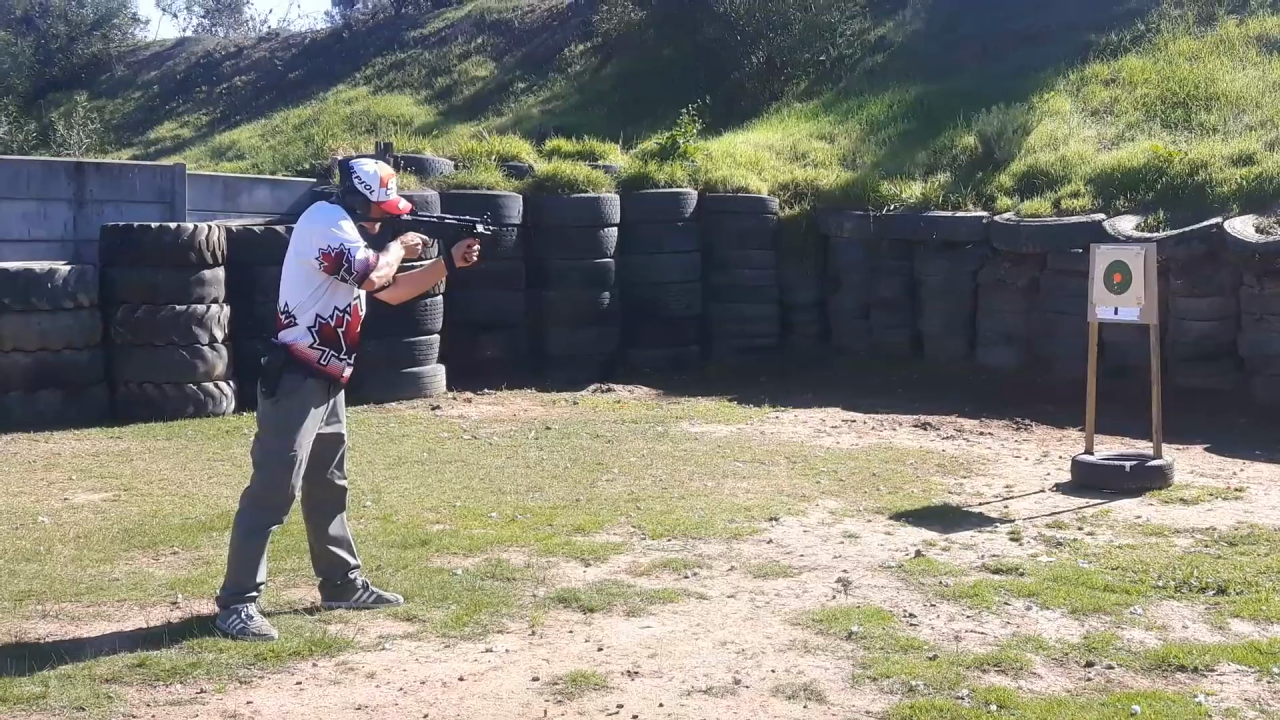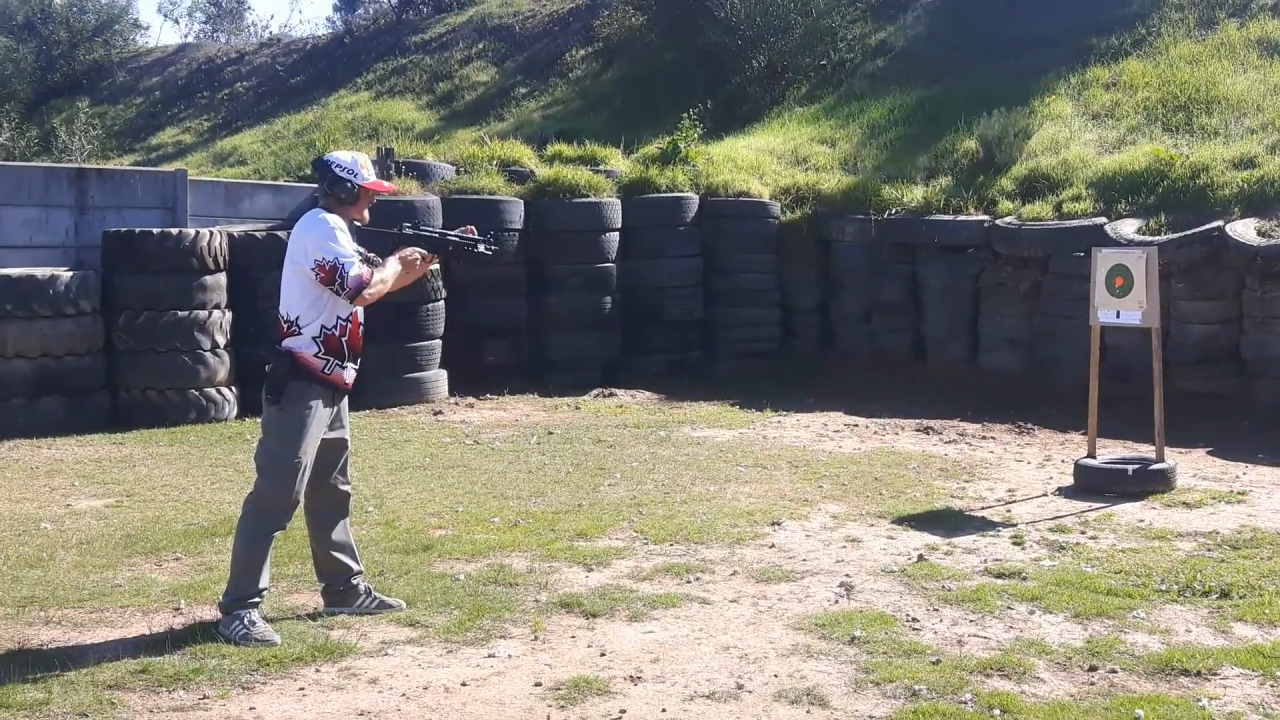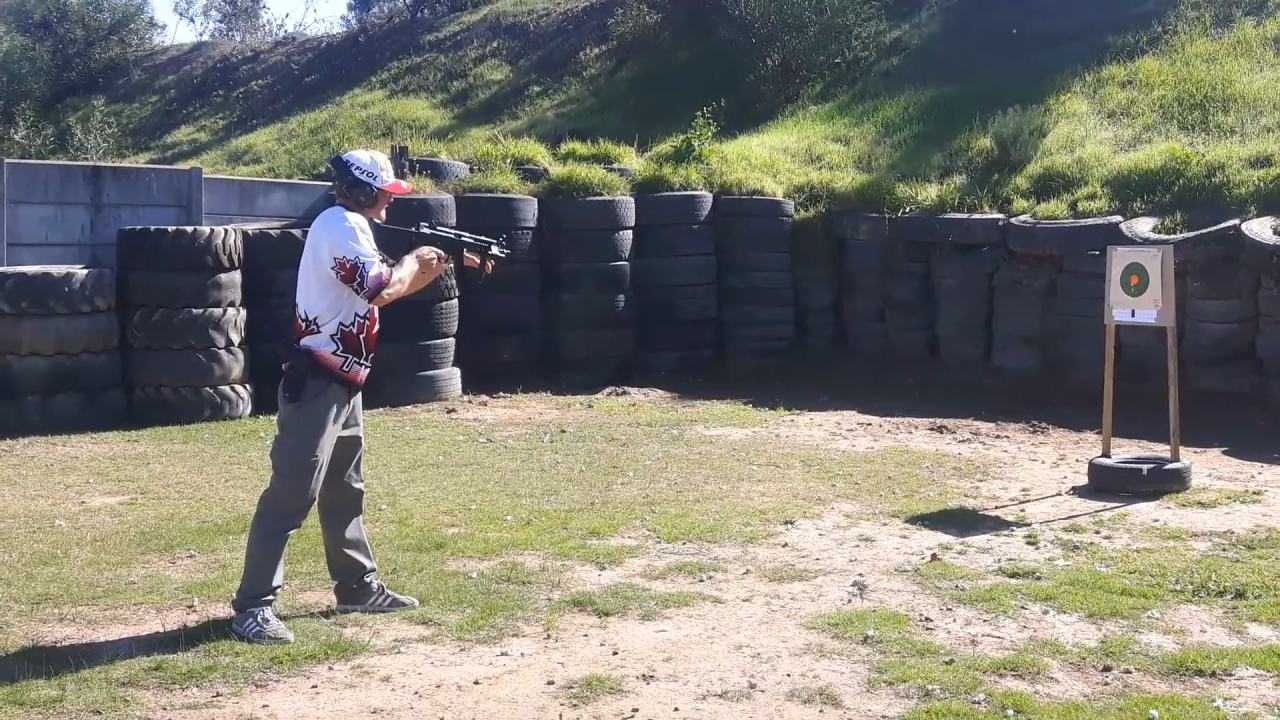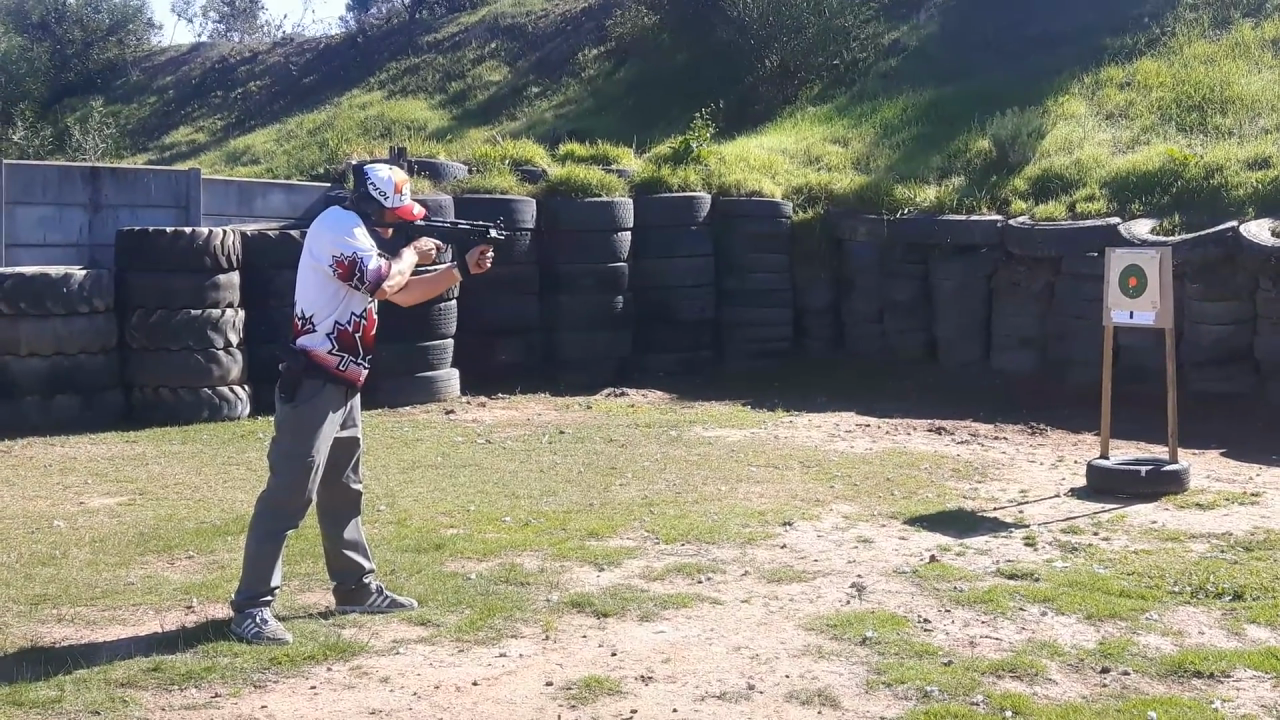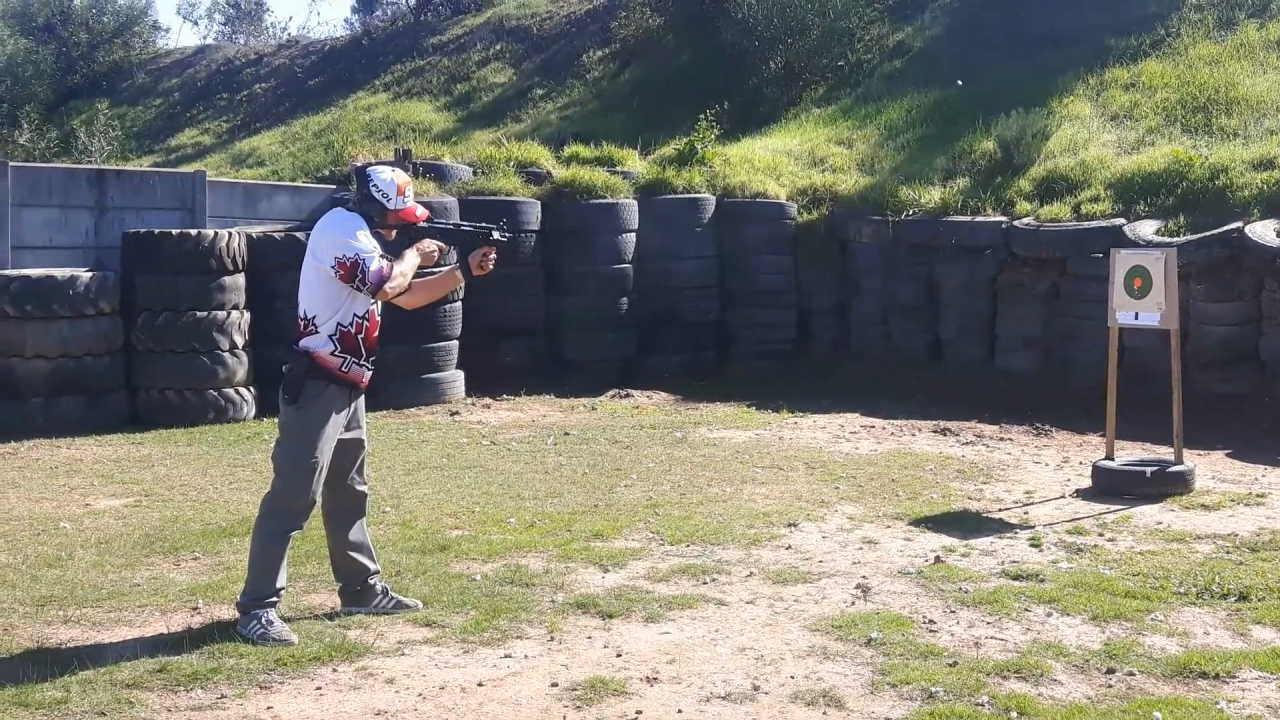
dt=1s
person 1, frame 1
left shoulder: (346, 230)
right shoulder: (325, 218)
left elbow: (392, 291)
right elbow: (371, 276)
left wrist: (450, 261)
right wrist: (399, 247)
left hip: (326, 380)
right hip: (296, 378)
left knee: (328, 488)
right knee: (273, 489)
left ankle: (343, 583)
right ankle: (237, 602)
person 1, frame 2
left shoulder: (335, 231)
right shoulder: (321, 226)
left elbow: (371, 287)
right elbow: (364, 290)
left wrist: (430, 255)
right wrist: (397, 261)
left hip: (329, 385)
right hip: (301, 384)
left knee: (331, 494)
right knee: (276, 495)
left ankle: (344, 589)
right ankle: (239, 608)
person 1, frame 3
left shoulder: (349, 226)
right shoulder: (344, 225)
left elbow: (383, 286)
right elbow: (384, 289)
left wrist: (447, 260)
right wrist: (415, 260)
left hip: (340, 381)
right hip: (319, 381)
left knee: (346, 490)
right knee: (292, 493)
left ankle: (359, 587)
right ankle: (252, 606)
person 1, frame 4
left shoulder: (356, 235)
right shoulder: (336, 224)
left elbow: (403, 294)
right elbow: (383, 283)
left wrist: (463, 268)
right wrist: (413, 253)
left hip: (341, 384)
right hip: (313, 384)
left knee: (343, 492)
right knee: (288, 494)
left ankle: (356, 588)
right ankle: (251, 607)
person 1, frame 5
left shoulder: (360, 238)
right shoulder: (339, 227)
left elbow: (405, 296)
right elbow: (385, 286)
left wrist: (465, 270)
right wrist: (415, 255)
left hip: (345, 386)
right hip: (316, 385)
left knee: (348, 494)
right knee: (293, 496)
left ankle: (362, 589)
right ankle: (256, 608)
